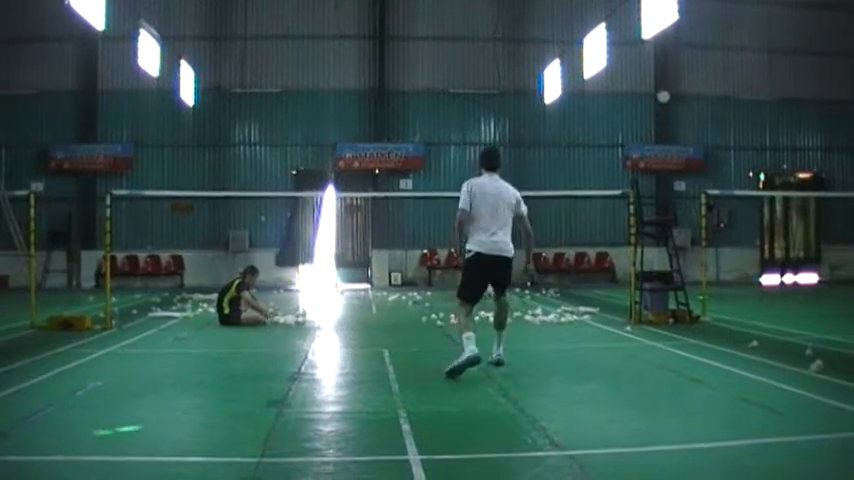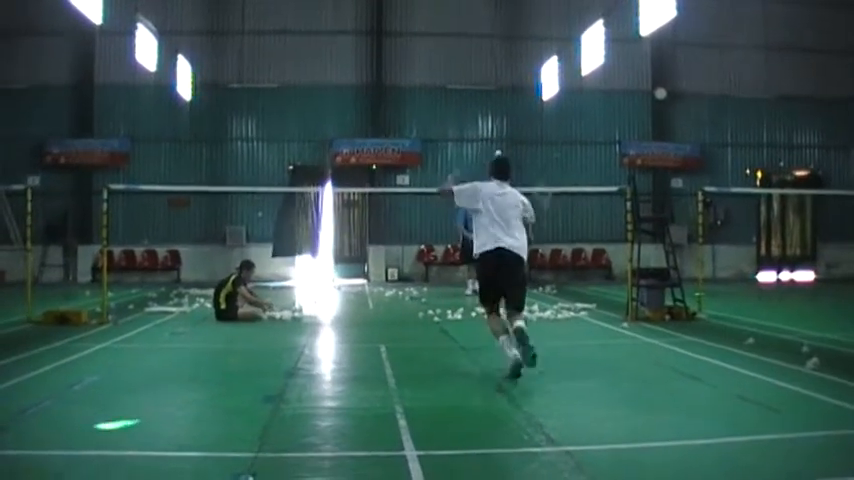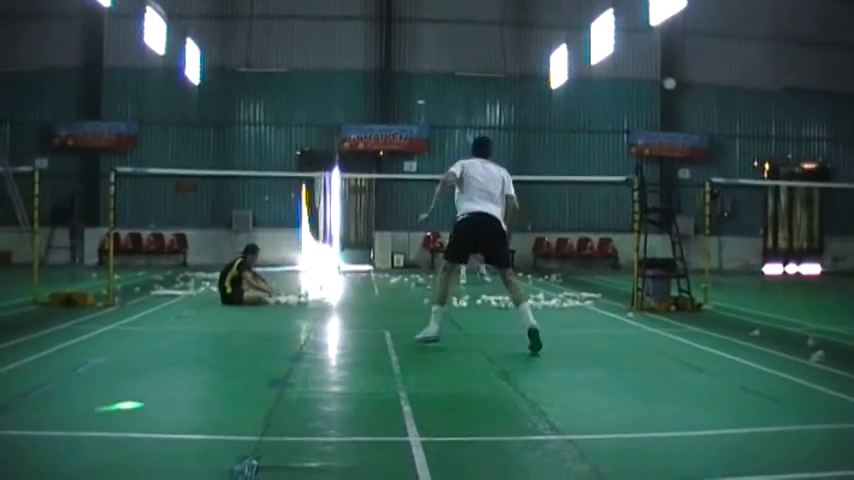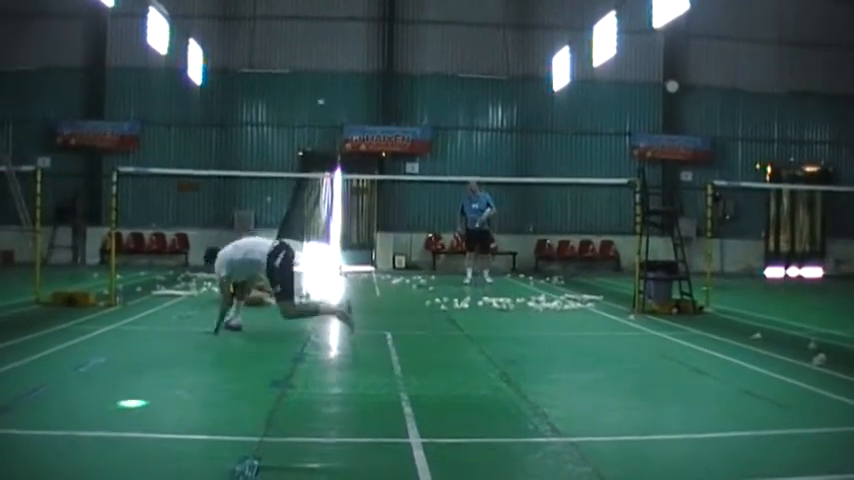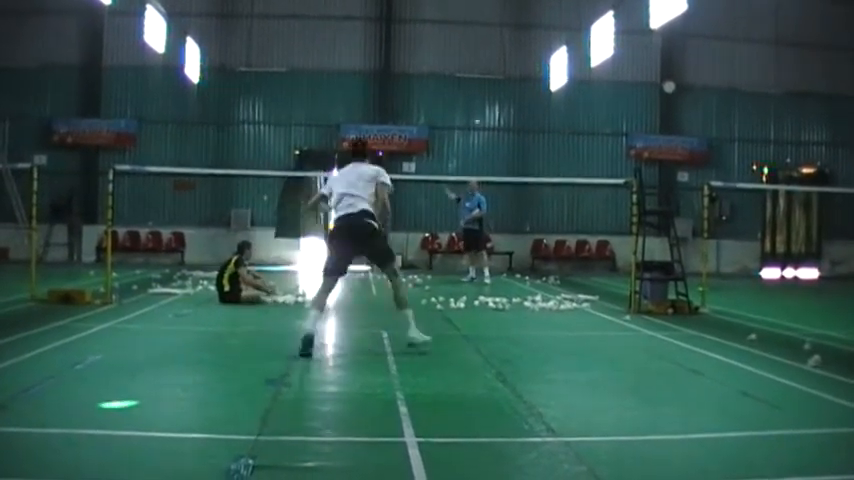
dt=1s
person 1, frame 1
left shoulder: (472, 185)
right shoulder: (512, 191)
left elbow: (460, 220)
right elbow: (528, 230)
left wrist: (463, 243)
right wrist: (528, 258)
left hip: (479, 254)
right hip: (505, 254)
left knee: (464, 308)
right knee: (500, 299)
left ankle: (470, 350)
right ankle: (498, 351)
person 1, frame 2
left shoulder: (478, 188)
right shoulder: (520, 199)
left elbow: (444, 191)
right elbow: (528, 230)
left wrist: (451, 183)
left hip: (487, 253)
right hip: (515, 254)
left knee: (492, 312)
right knee: (514, 313)
left ankle: (512, 354)
right ankle: (519, 330)
person 1, frame 3
left shoulder: (464, 164)
right shoulder: (501, 172)
left elbow: (446, 180)
right elbow: (513, 205)
left wrist: (430, 209)
right wrist: (505, 227)
left hip: (468, 220)
right hip: (494, 223)
left knee: (446, 272)
right knee: (508, 277)
left ankle: (433, 328)
right ankle: (530, 325)
person 1, frame 4
left shoulder: (221, 260)
right shoulder: (229, 254)
left elbow: (225, 298)
left wrist: (218, 325)
left hip: (277, 257)
left knee: (289, 312)
left ankle: (340, 312)
right ankle: (234, 318)
person 1, frame 5
left shoulder: (336, 177)
right shoulder: (377, 172)
left elbow: (310, 205)
right elbow: (383, 202)
right wrist: (380, 227)
left hip: (341, 227)
right hip: (365, 223)
left knee: (327, 284)
right knee: (395, 276)
left ankle: (310, 330)
right ankle: (412, 332)
